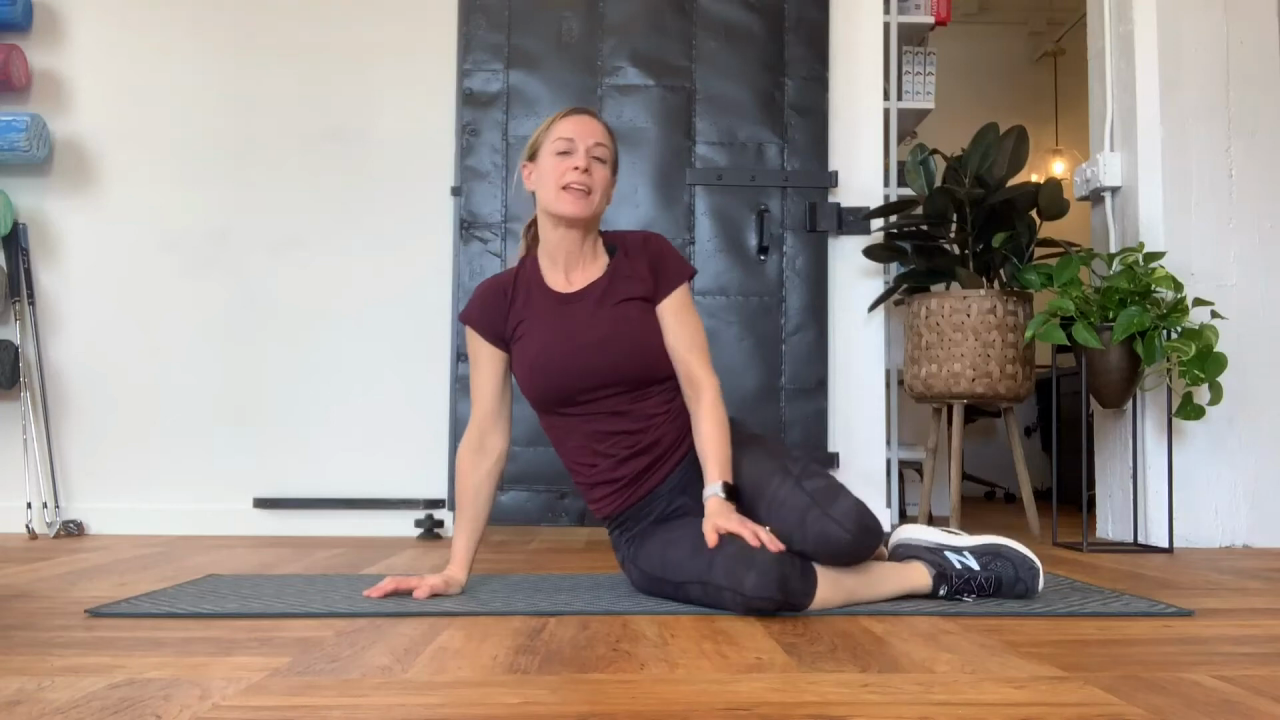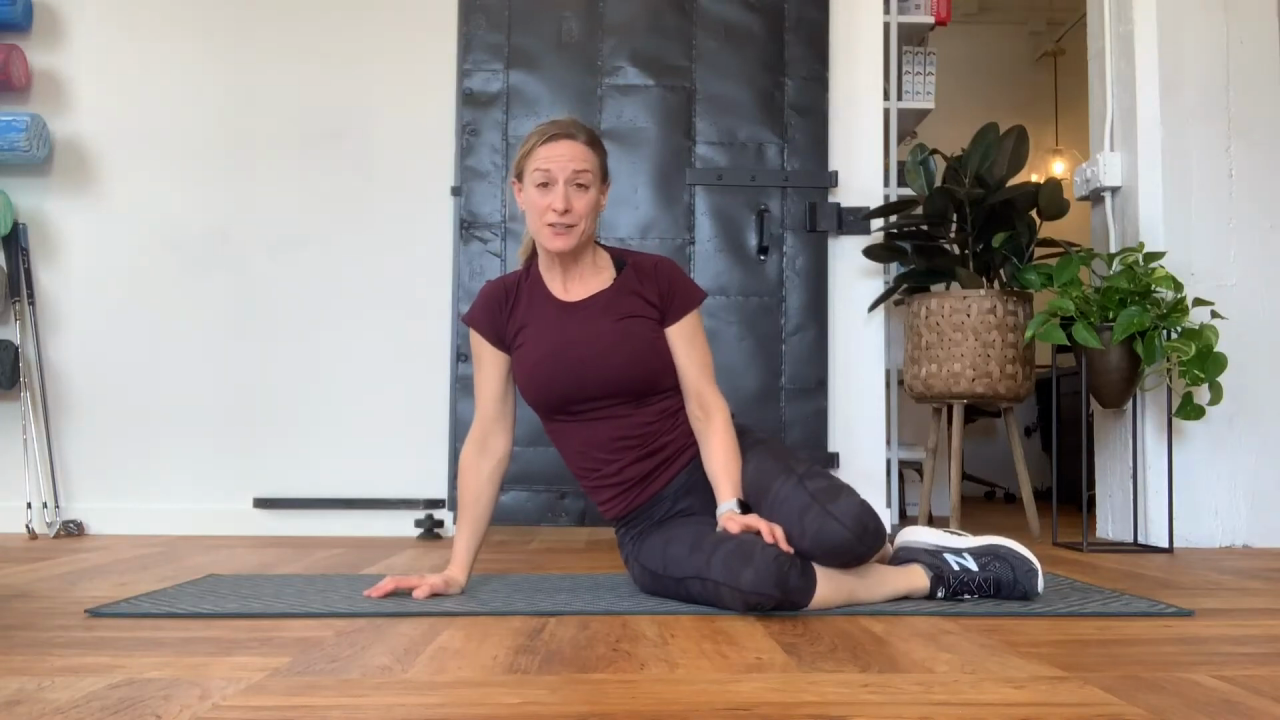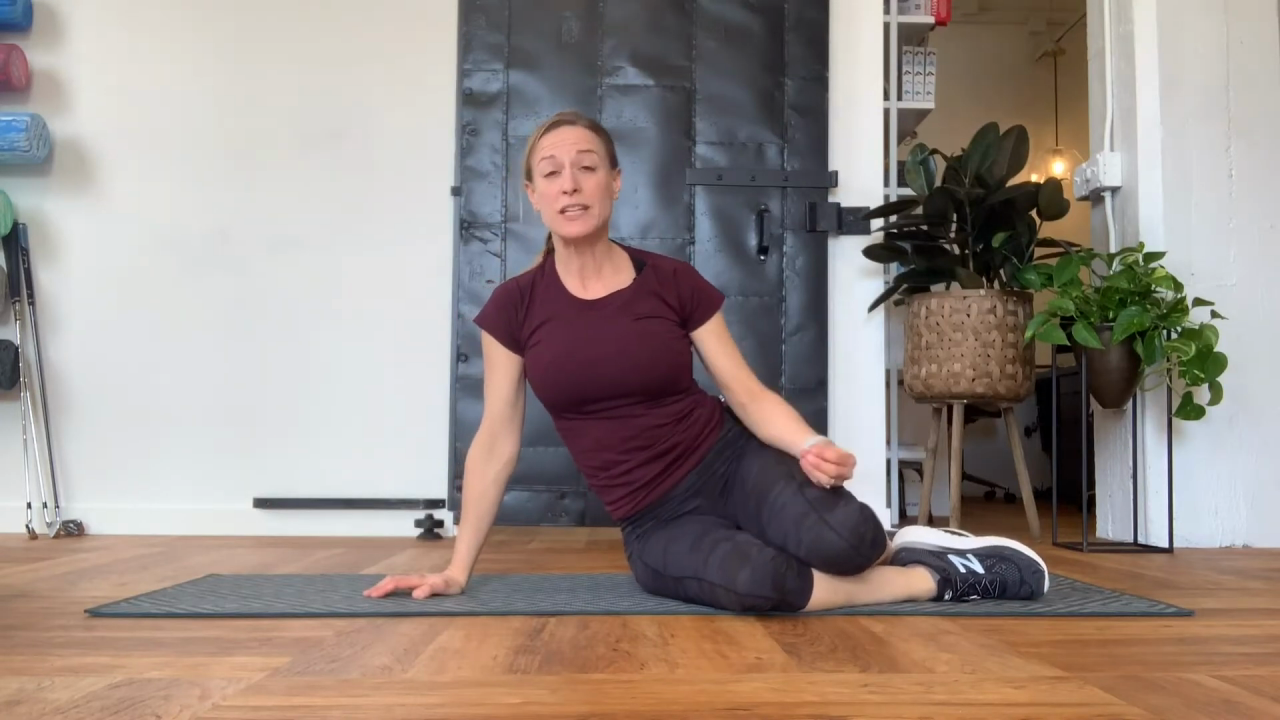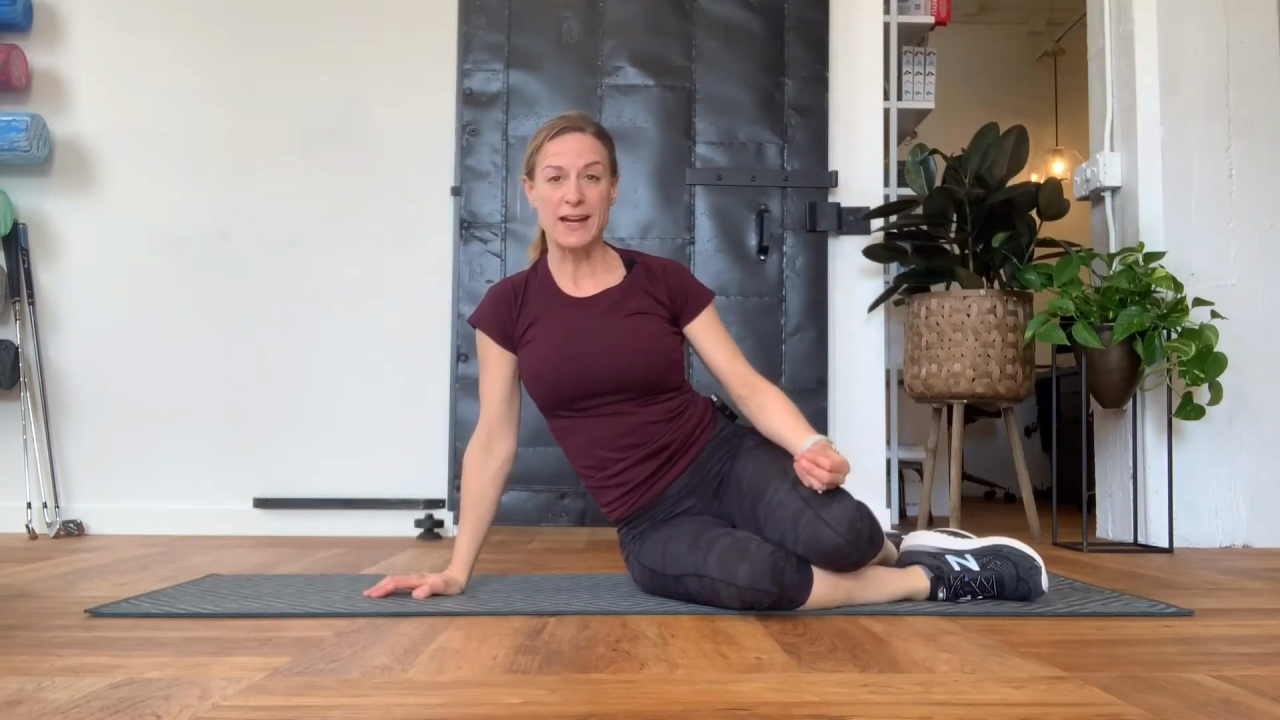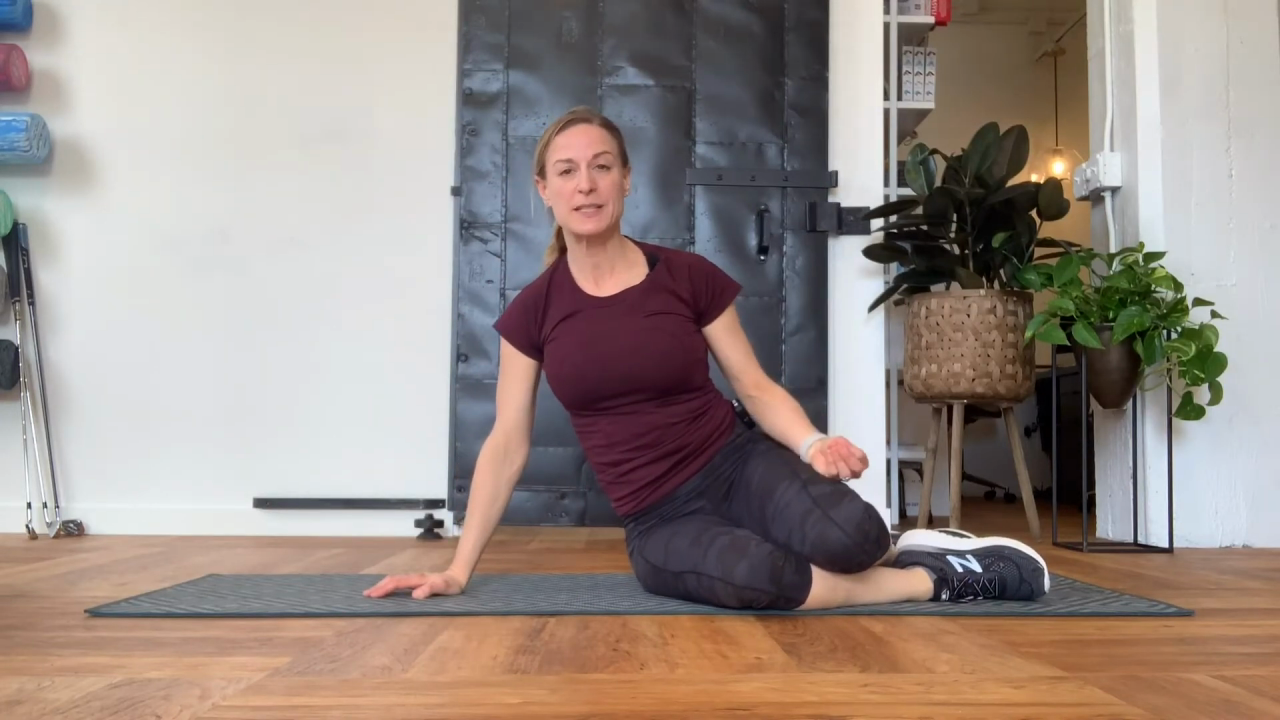
dt=1s
person 1, frame 1
left shoulder: (649, 257)
right shoulder: (497, 301)
left elbow: (700, 385)
right elbow: (485, 438)
left wrist: (719, 499)
right wrist: (455, 568)
left hip: (712, 458)
right hip: (643, 525)
left knee: (842, 534)
right knee: (759, 581)
left ankle: (888, 548)
right ankle: (929, 574)
person 1, frame 2
left shoulder: (657, 278)
right shoulder: (500, 306)
left elbow: (706, 404)
right elbow: (489, 439)
left wrist: (732, 508)
right wrist: (457, 568)
left hip: (715, 465)
right hip: (650, 523)
left knee: (845, 532)
right knee: (759, 577)
left ankle: (895, 547)
right ankle: (928, 576)
person 1, frame 3
left shoulder: (674, 281)
right shoulder: (515, 305)
left elbow: (747, 394)
right elbow: (498, 439)
left wrist: (811, 445)
right wrist: (458, 568)
left hip: (727, 461)
right hip: (657, 523)
left knee: (842, 538)
right knee: (754, 581)
left ankle: (893, 545)
right ankle: (935, 579)
person 1, frame 4
left shoulder: (664, 280)
right shoulder: (508, 306)
left elbow: (747, 386)
right elbow: (493, 440)
left wrist: (810, 445)
right wrist: (456, 568)
left hip: (723, 461)
right hip: (652, 523)
left knee: (838, 535)
right knee: (757, 577)
left ankle: (899, 548)
right ankle: (927, 580)
person 1, frame 5
left shoulder: (689, 276)
right shoulder: (533, 310)
left elbow: (756, 387)
right elbow: (507, 442)
left wrist: (815, 445)
right wrist: (458, 568)
left hip: (737, 464)
right hip: (661, 522)
left knee: (845, 536)
right knee: (755, 577)
left ankle: (895, 545)
right ankle: (931, 581)
